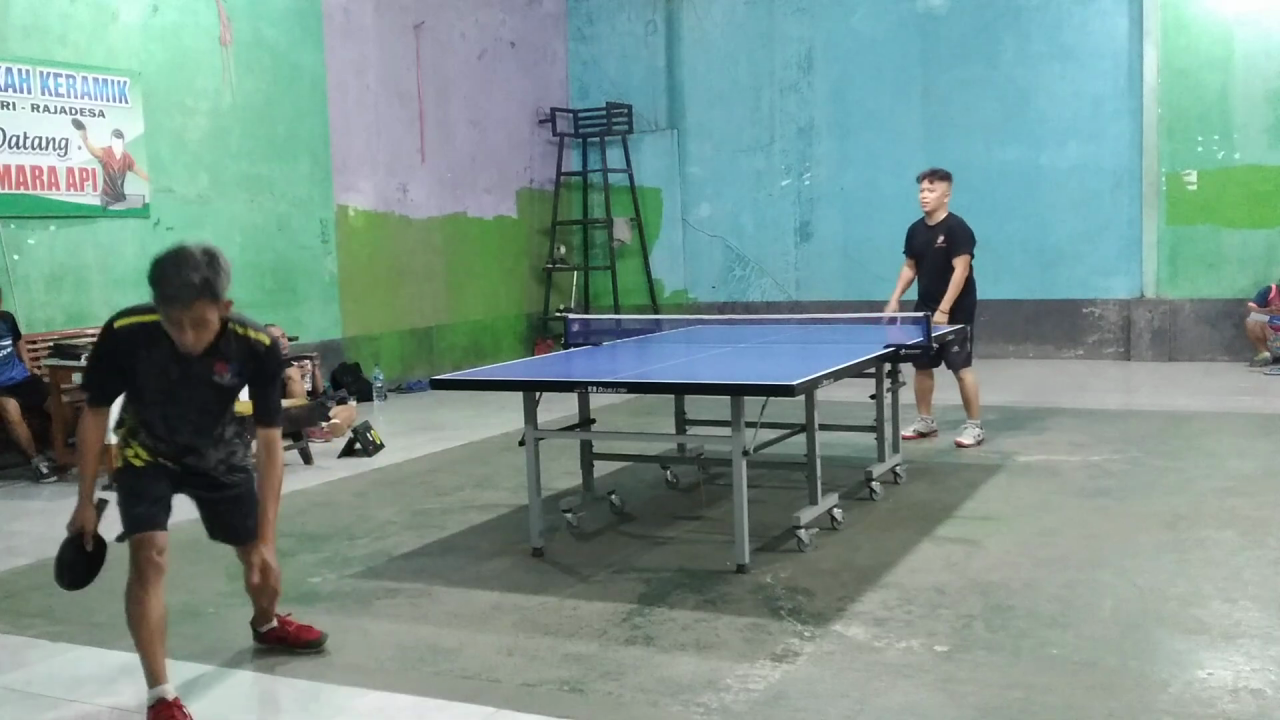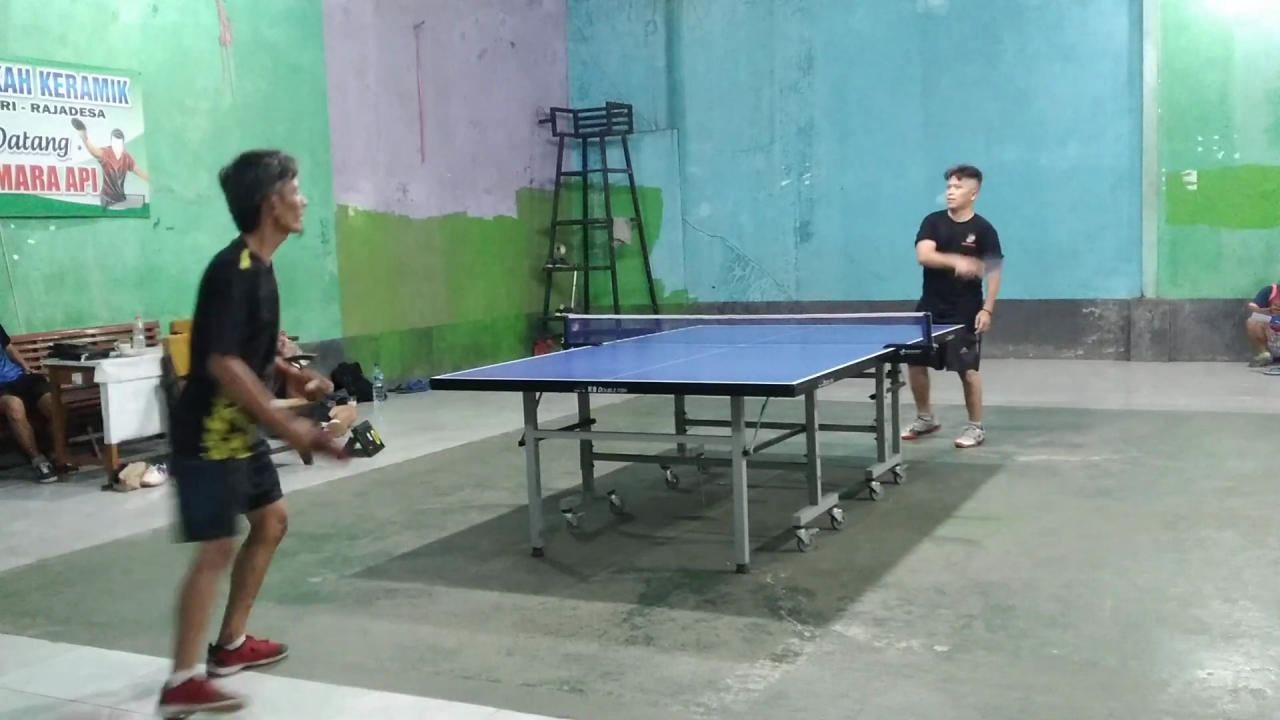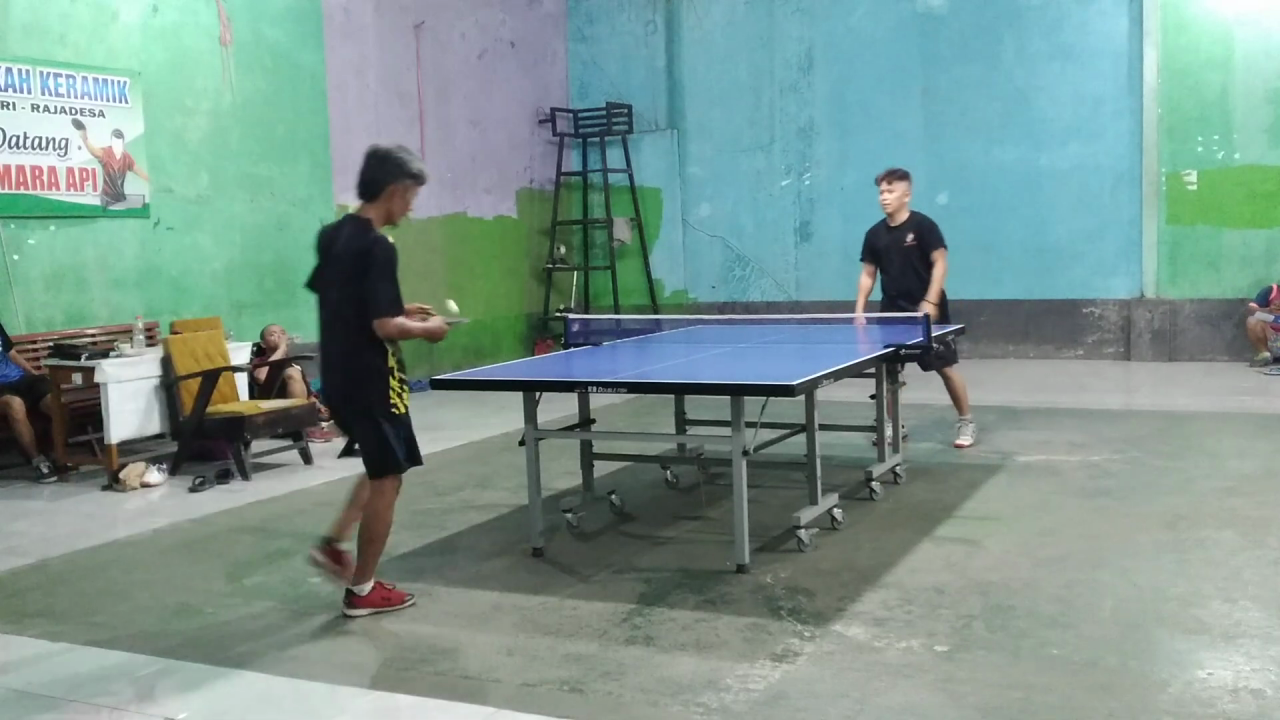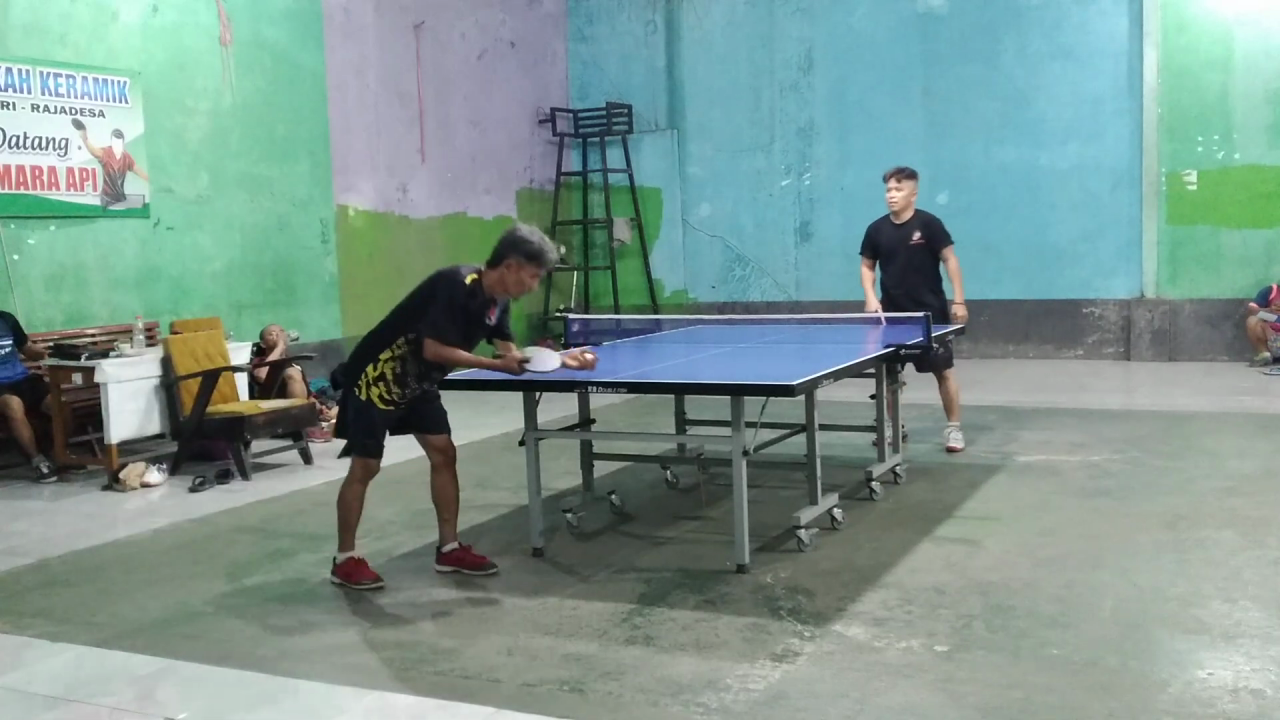
dt=0.7s
person 1, frame 1
left shoulder: (257, 348)
right shoulder: (124, 333)
left elbow: (269, 443)
right elbow: (94, 413)
left wrist: (269, 543)
right wrist: (85, 500)
left hip: (219, 453)
right hip: (146, 455)
left knee: (255, 552)
right knee: (149, 555)
left ankle: (268, 623)
person 1, frame 2
left shoulder: (264, 265)
right shoulder: (235, 272)
right elbow: (223, 363)
right wrist: (286, 425)
left hip: (241, 428)
right hip: (211, 434)
left knee: (271, 522)
right knee: (216, 548)
left ankle: (232, 643)
person 1, frame 3
left shoulder: (333, 235)
right shoulder: (377, 247)
right elbow: (382, 327)
left wrist: (402, 312)
right wrist: (424, 329)
left hip: (341, 378)
right hip: (369, 382)
left knee: (381, 468)
right knee: (387, 479)
left ankle: (333, 543)
right ankle: (361, 590)
person 1, frame 4
left shoulder: (497, 302)
right shoulder: (455, 286)
left elbow: (508, 353)
right elbow: (433, 349)
left wrist: (562, 359)
right wrist: (494, 365)
left hip: (418, 382)
right hip: (378, 376)
left knee: (444, 454)
right knee: (365, 468)
left ankle: (449, 548)
right ankle: (344, 560)
person 2, frame 1
left shoulder: (958, 228)
right shoulder: (915, 230)
left elbow: (962, 271)
left wrist: (944, 309)
right wrist: (896, 299)
left hip: (956, 312)
right hip: (926, 310)
left knee: (962, 368)
right knee: (922, 366)
left ankle: (974, 425)
right ankle: (926, 421)
person 2, frame 2
left shoulder: (984, 230)
right shoulder: (933, 222)
left elbow: (994, 272)
right elbow: (923, 255)
left wrist: (987, 309)
right wrist: (955, 261)
left hip: (964, 313)
right hip: (929, 308)
left knee: (967, 370)
right knee: (915, 363)
left ankle: (975, 427)
right ankle: (925, 418)
person 2, frame 3
left shoulder: (923, 225)
right shoulder: (874, 234)
left elbow: (941, 264)
right elbow: (868, 274)
left wrist: (931, 302)
right wrist: (859, 309)
left hip: (928, 311)
right hip: (892, 312)
left knee: (946, 367)
left ankle: (966, 421)
right ankle: (894, 424)
person 2, frame 4
left shoulder: (929, 223)
right shoulder: (876, 230)
left elbow: (950, 260)
right elbow: (867, 267)
left wrist: (958, 300)
right wrist: (871, 297)
left hip: (930, 311)
right hip: (892, 312)
left knee: (943, 370)
left ankle: (954, 428)
